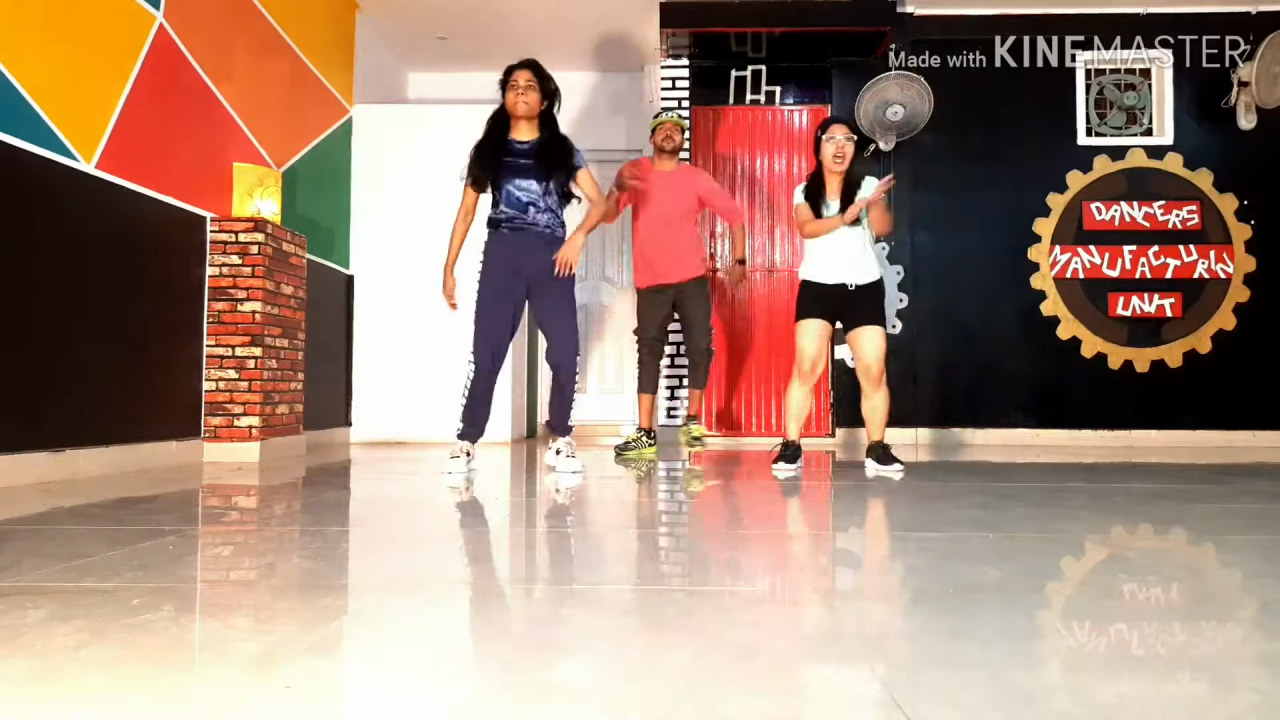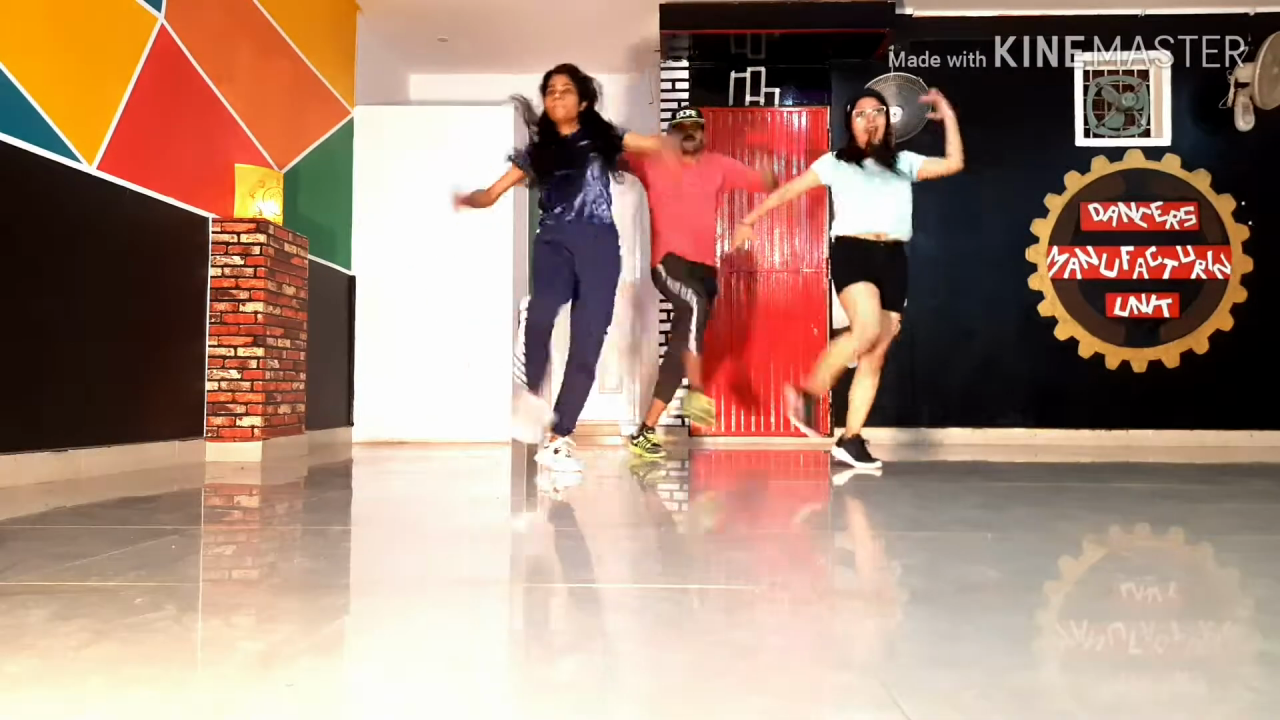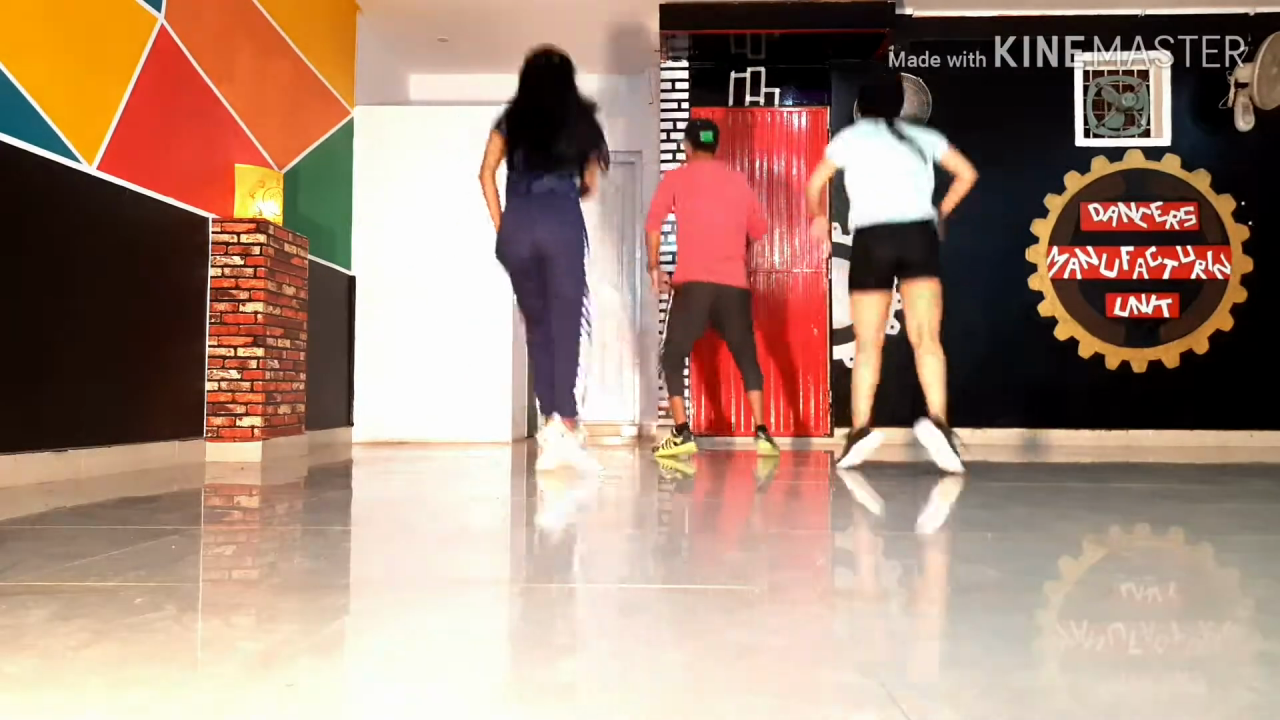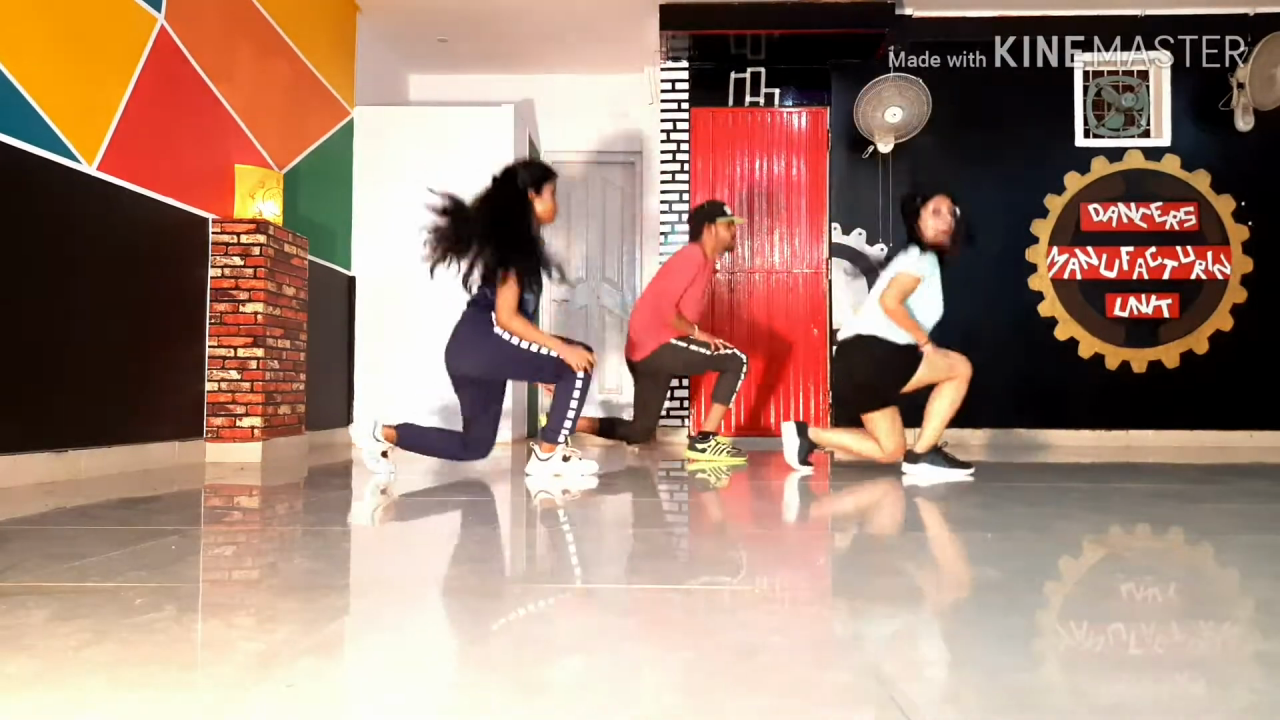
dt=1s
person 1, frame 1
left shoulder: (562, 148)
right shoulder: (490, 148)
left elbow: (597, 202)
right elbow: (467, 209)
left wrist: (577, 237)
right wrist: (449, 268)
left hip: (552, 255)
right hip: (503, 252)
left knee: (565, 354)
right knee: (486, 352)
left ankle: (559, 439)
right ankle: (465, 444)
person 1, frame 2
left shoulder: (603, 137)
right shoulder: (537, 152)
left elbow: (653, 147)
right elbow: (494, 192)
left wrist: (664, 148)
right wrist: (471, 199)
left hip: (598, 243)
right hip: (552, 241)
left knee: (587, 347)
right knee: (541, 311)
left ankle: (559, 442)
right ankle: (530, 395)
person 1, frame 3
left shoulder: (511, 120)
right shoulder: (580, 119)
left elbow: (487, 171)
right elbow: (590, 182)
left wrist: (502, 224)
left hip: (515, 231)
right hip: (562, 225)
left knee: (538, 330)
right knee: (567, 333)
left ankle: (552, 423)
right ankle: (566, 429)
person 1, frame 4
left shoulder: (522, 242)
right shoulder: (517, 244)
left elbow: (520, 312)
right elbow: (506, 318)
right wrist: (565, 349)
left hip: (467, 350)
right hip: (481, 342)
left knee: (474, 446)
right knee: (577, 364)
left ankle: (383, 436)
right ankle: (549, 454)
person 2, frame 1
left shoulder: (867, 185)
right shoulder: (806, 193)
left elbow: (882, 229)
right elbow: (806, 229)
left wrist: (877, 205)
right wrist: (851, 214)
left hip: (862, 290)
right hip: (817, 289)
left knee: (874, 374)
right knee: (806, 369)
left ankle: (877, 446)
right ankle: (790, 446)
person 2, frame 2
left shoulder: (902, 162)
right shoulder: (839, 162)
left elbow: (954, 163)
right elbow: (788, 190)
left wrist: (947, 115)
right wrist: (751, 220)
left hip: (891, 261)
right hip: (851, 256)
left knee: (875, 358)
right knee: (868, 330)
left ankle: (850, 440)
right ankle: (810, 393)
person 2, frame 3
left shoulder: (852, 137)
right shoulder: (921, 135)
left elbow: (815, 187)
right elbow: (967, 174)
left wrist: (820, 219)
right wrist: (941, 210)
left hip: (873, 240)
right hip: (921, 236)
left knee: (869, 346)
right knee: (926, 341)
left ankle: (861, 429)
right ankle: (935, 424)
person 2, frame 4
left shoulder: (911, 260)
right shoulder: (922, 259)
right elbow: (889, 299)
right wrist: (925, 341)
left hip: (855, 360)
right hip: (869, 357)
left knee: (890, 451)
right knee: (960, 368)
left ankle: (805, 435)
right ankle: (923, 452)
person 3, frame 1
left shoulder: (697, 178)
right shoulder: (635, 171)
left elbow: (731, 213)
right elbow: (607, 215)
left wrist: (739, 258)
right wrist: (617, 190)
left hip: (692, 279)
right hip: (651, 282)
left knee: (701, 348)
right knee: (649, 354)
left ankle: (693, 421)
right ankle: (644, 433)
person 3, frame 2
left shoulder: (717, 164)
right shoulder: (653, 163)
left elbow: (760, 183)
left wrist: (772, 181)
left hip: (704, 267)
right hip: (668, 259)
left knee: (679, 352)
right knee: (694, 305)
left ankle: (645, 431)
right ankle: (698, 391)
person 3, frame 3
left shoulder: (675, 178)
right shoulder: (740, 181)
left elbow: (653, 224)
right elbow: (758, 231)
left wrist: (654, 268)
left hip: (694, 283)
right hip: (734, 285)
left knee: (671, 359)
right knee: (745, 361)
left ankle: (682, 432)
right ankle: (760, 431)
person 3, frame 4
left shoulder: (705, 266)
right shoulder: (693, 258)
right elbow: (665, 307)
left wrist: (697, 335)
right wrist: (697, 333)
left hip: (649, 351)
right hip: (653, 347)
left knee: (641, 430)
right knee: (735, 362)
right ankle: (704, 440)
